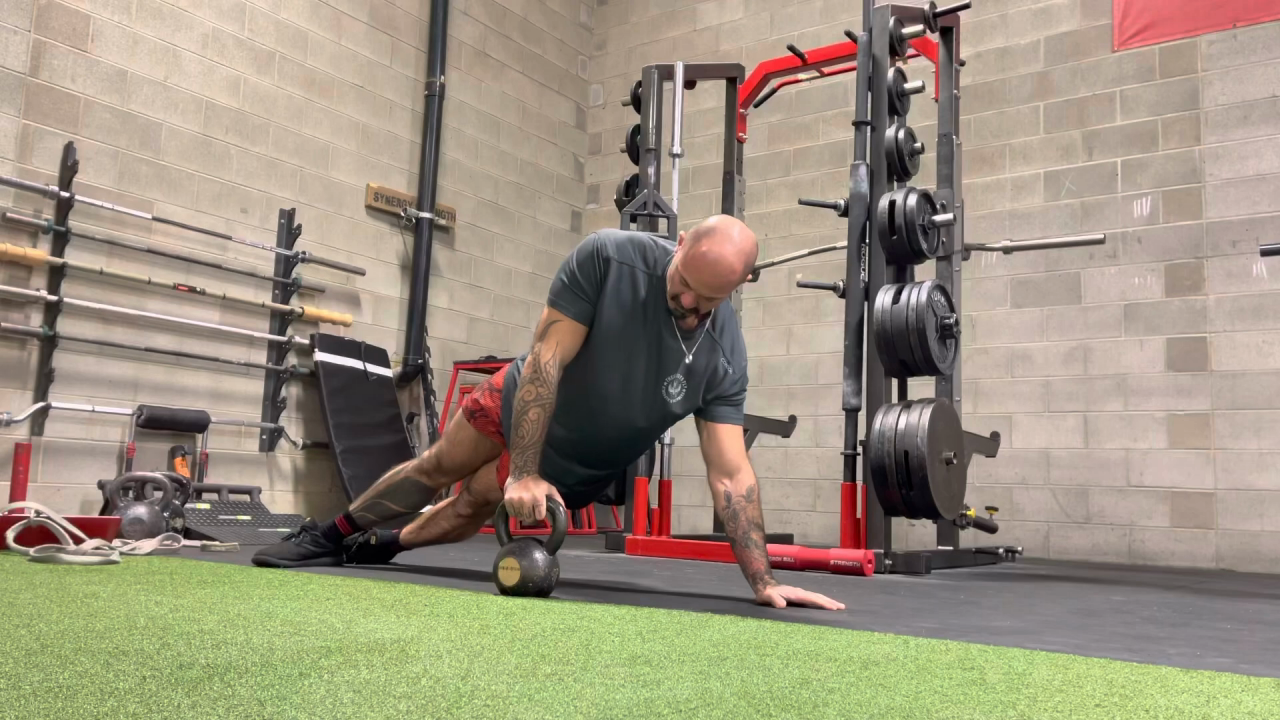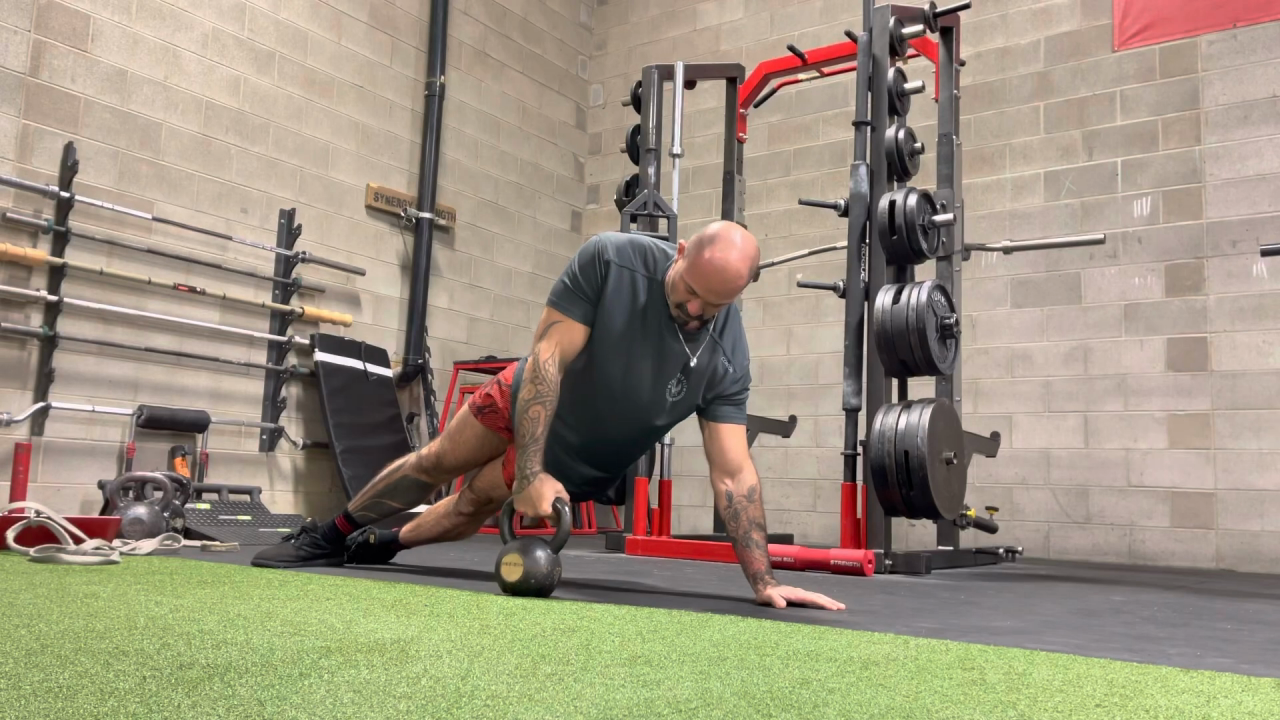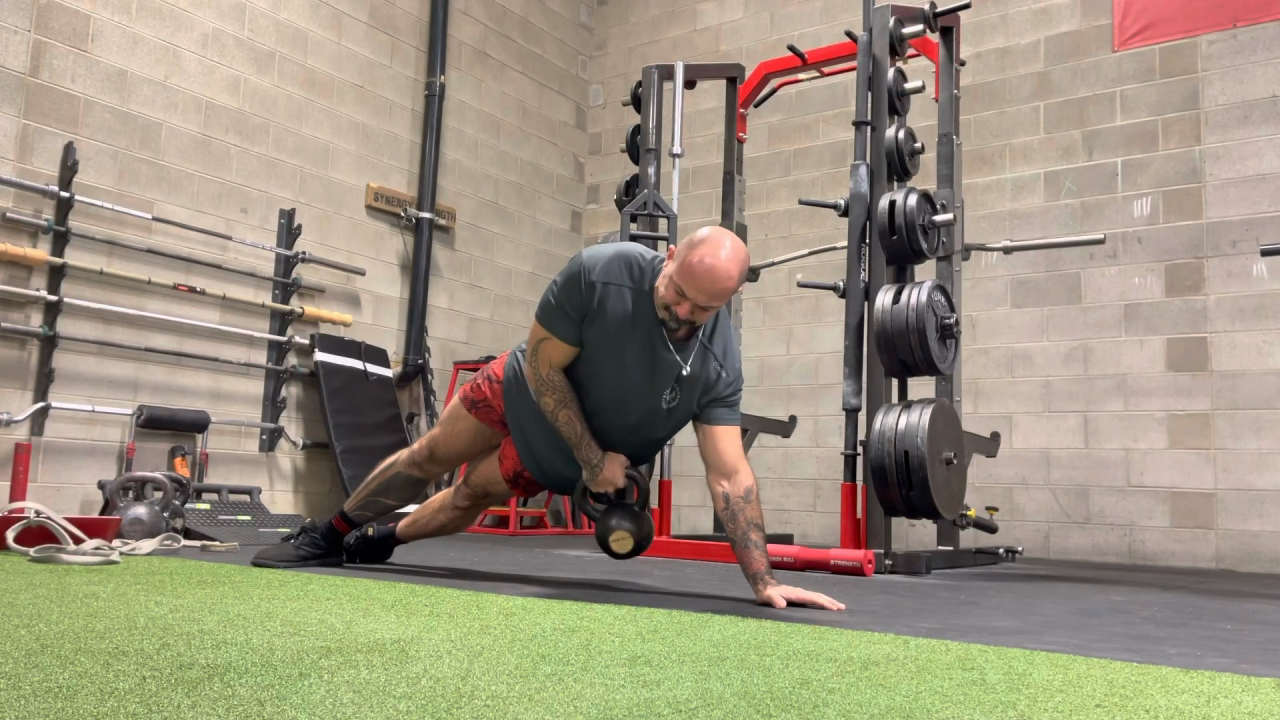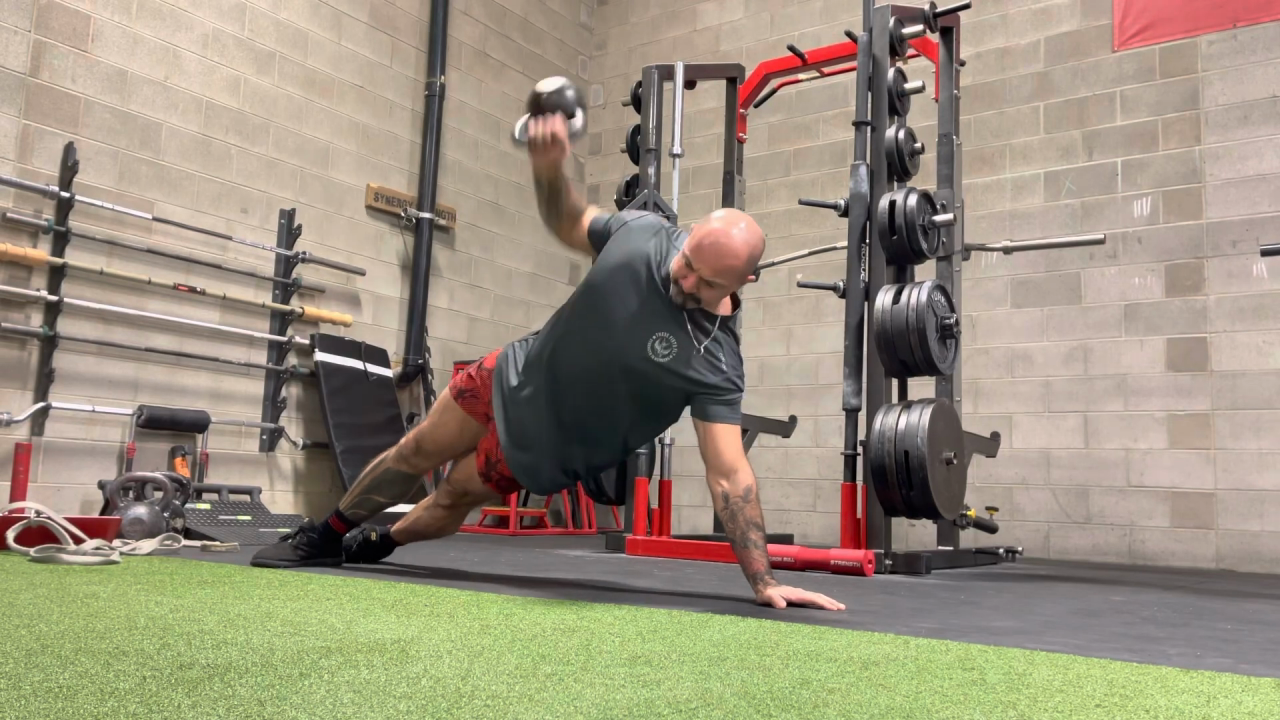
dt=0.7s
person 1, frame 1
left shoulder: (724, 357)
right shoulder: (607, 257)
left elbow: (729, 472)
right elbow: (546, 360)
left wrist: (763, 580)
right wrist: (523, 472)
left hip: (576, 464)
right hip: (520, 402)
left knee: (473, 508)
right knee: (437, 470)
left ankle: (378, 546)
right ankle: (334, 534)
person 1, frame 2
left shoulder: (726, 358)
right shoulder: (610, 259)
left elbow: (732, 472)
right elbow: (549, 359)
left wrist: (763, 580)
right wrist: (532, 474)
left hip: (584, 458)
right hip: (528, 399)
left knee: (477, 503)
right knee: (435, 465)
left ankle: (377, 545)
right ankle: (332, 535)
person 1, frame 3
left shoulder: (717, 362)
right shoulder: (597, 272)
left elbow: (729, 474)
right elbow: (543, 367)
left wrist: (763, 580)
right wrist: (594, 460)
right hip: (521, 390)
left knee: (472, 496)
right knee: (428, 458)
left ankle: (377, 541)
right ankle: (330, 534)
person 1, frame 4
left shoulder: (716, 366)
right shoulder: (646, 232)
left elbow: (729, 475)
right elbow: (567, 225)
left wrist: (763, 578)
right wrist: (548, 168)
left hip: (540, 446)
right hip: (515, 378)
left knee: (454, 499)
right knee: (416, 452)
left ankle: (373, 544)
right ankle: (327, 535)
